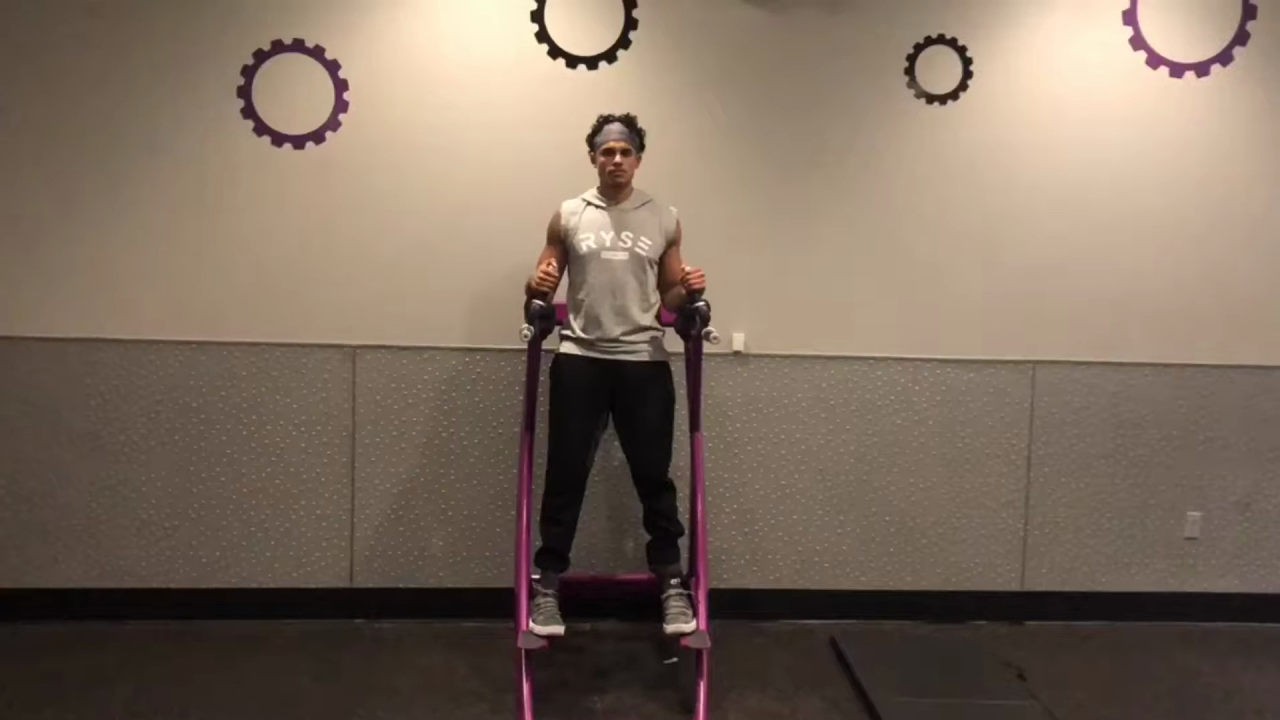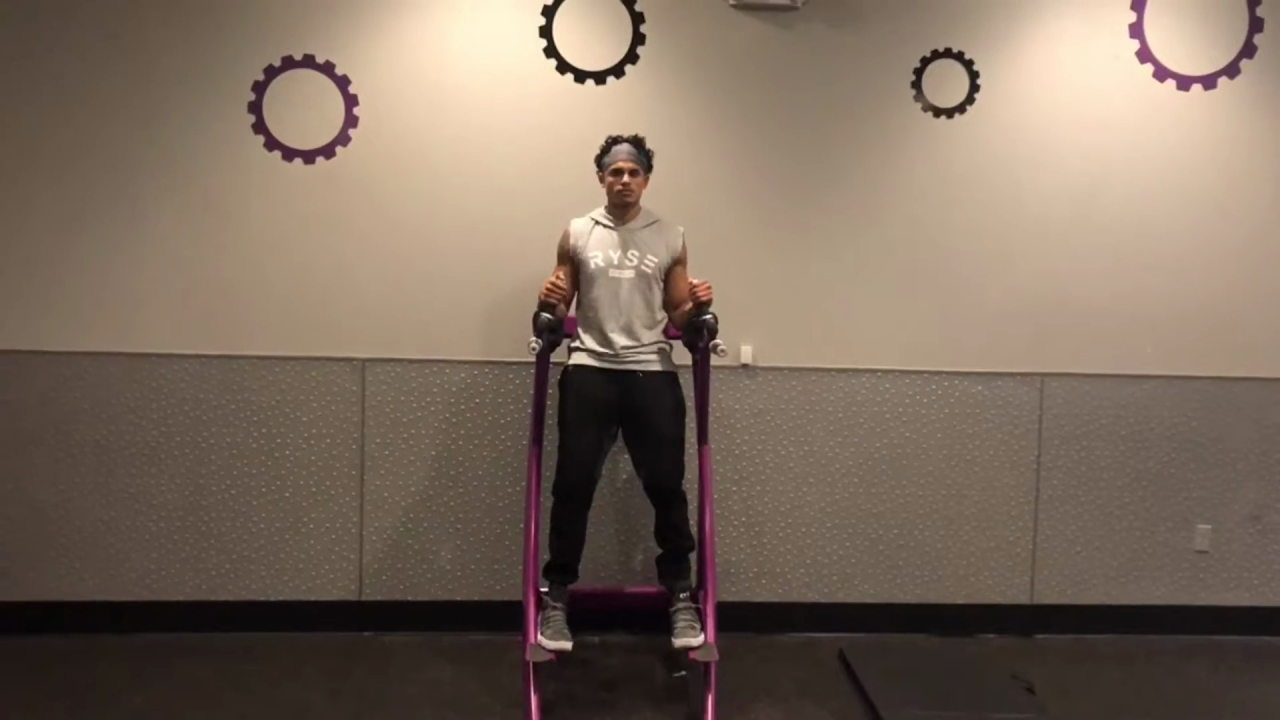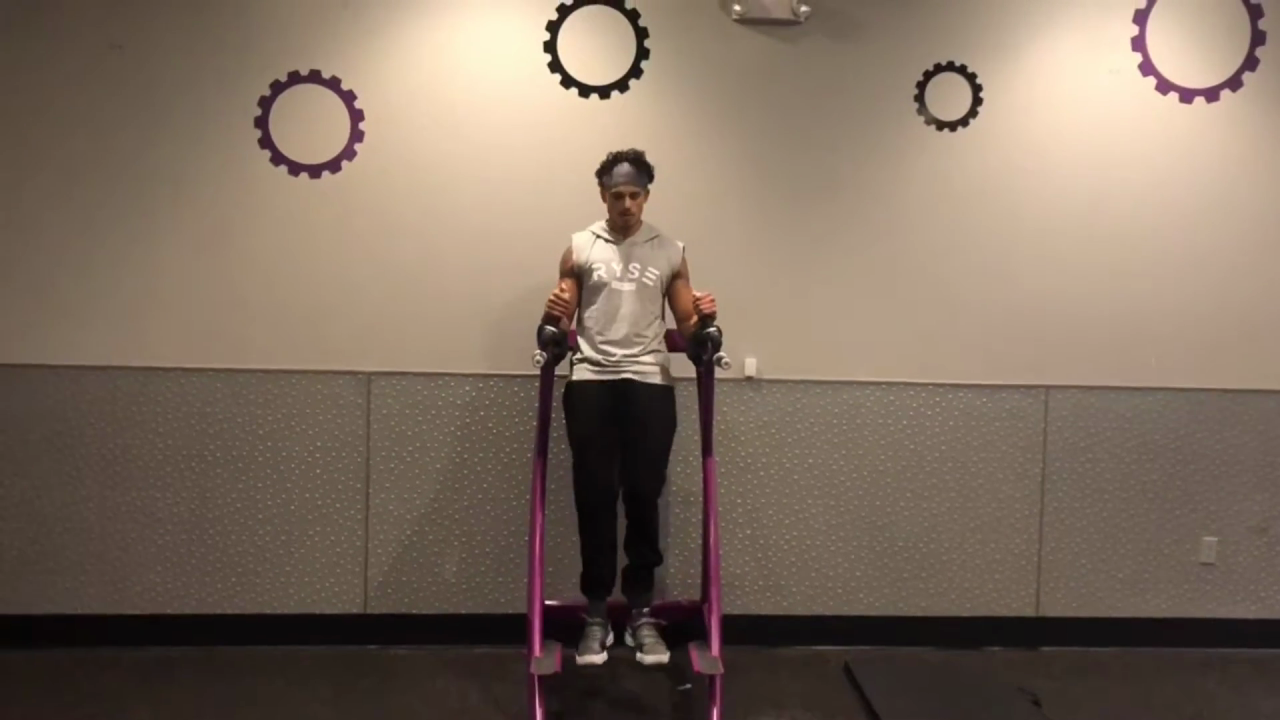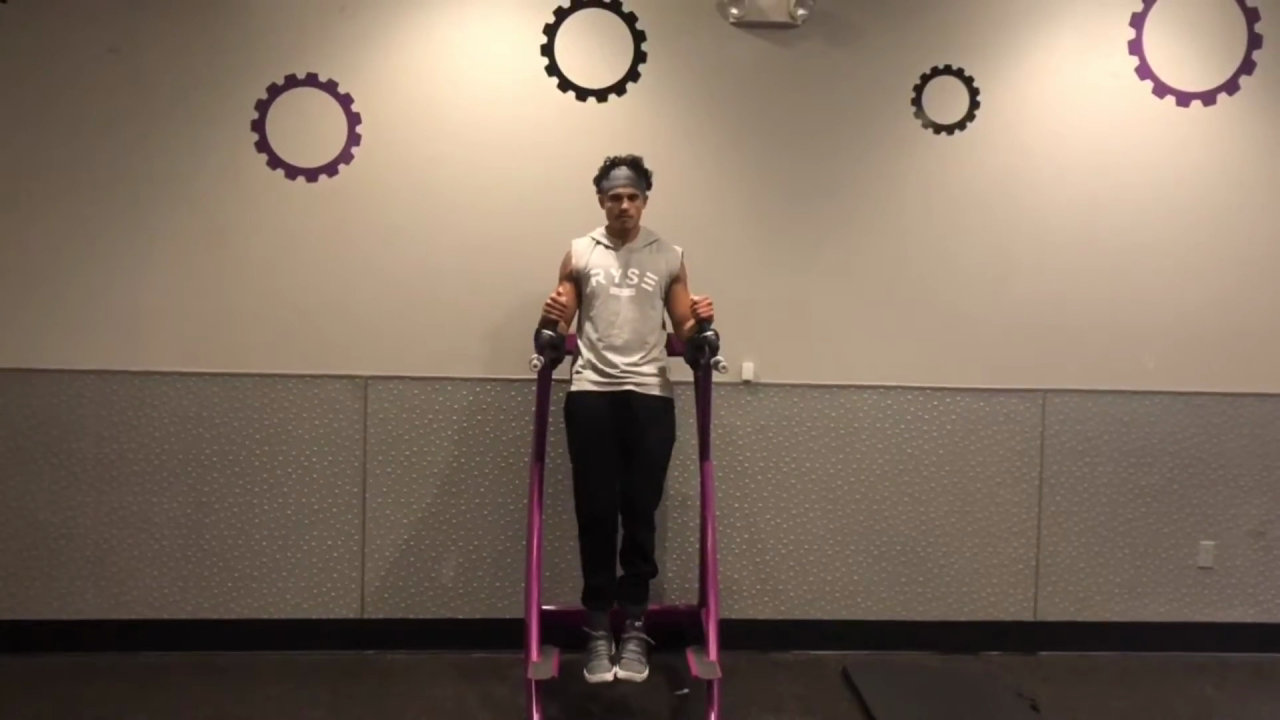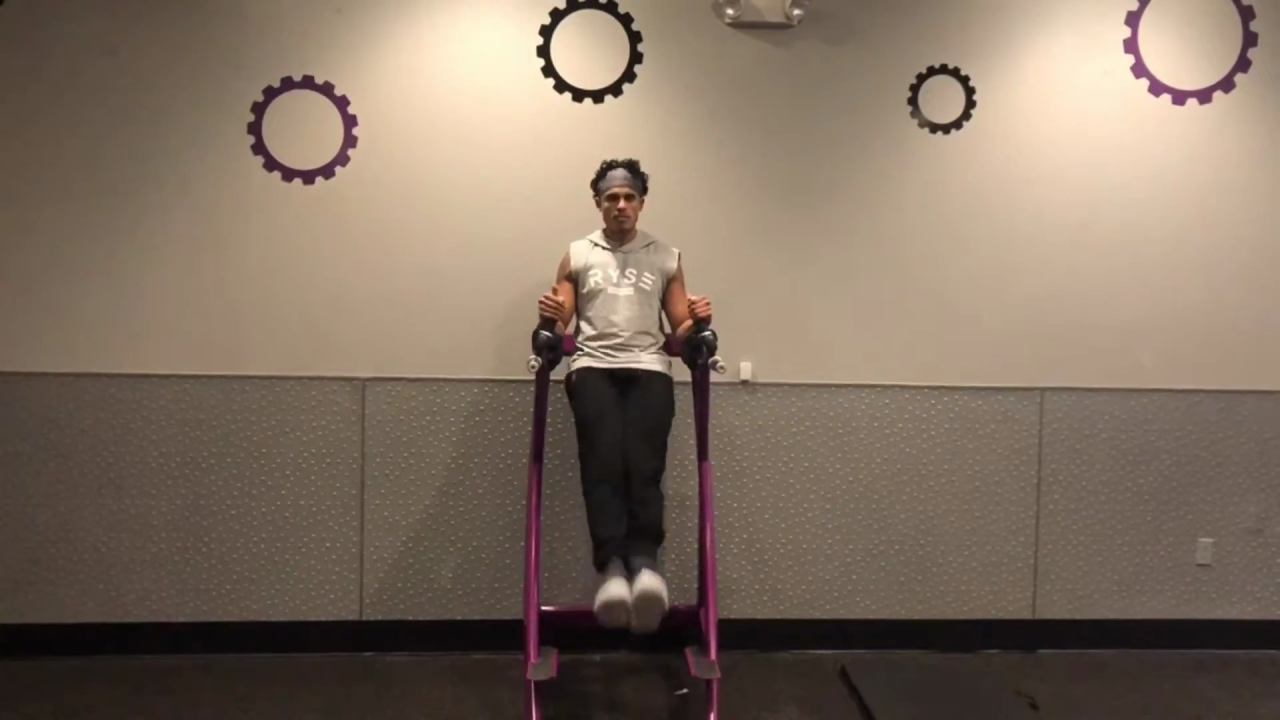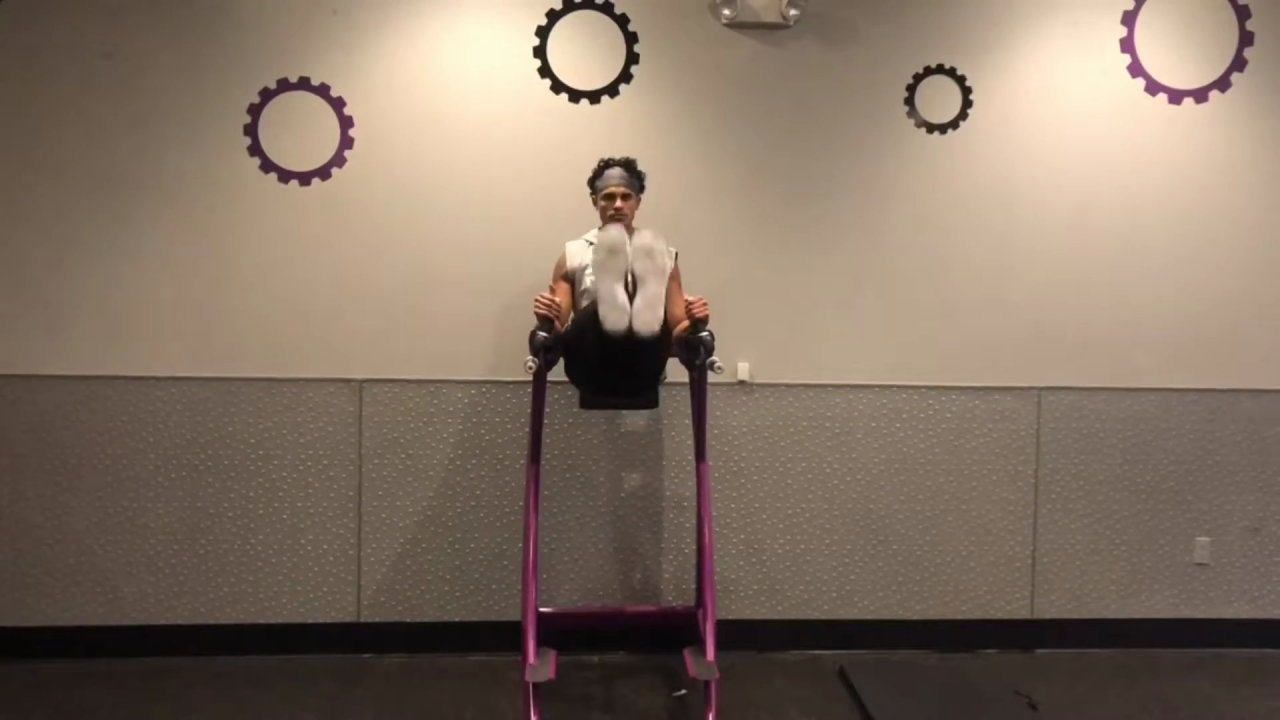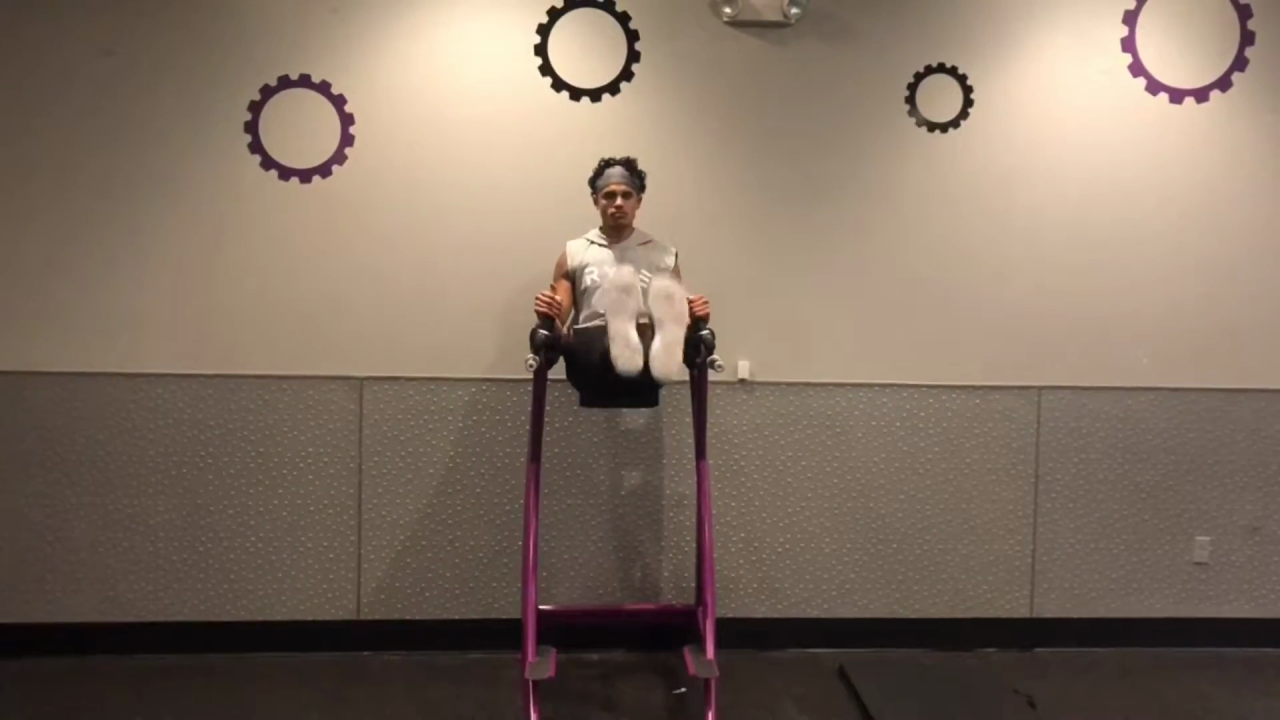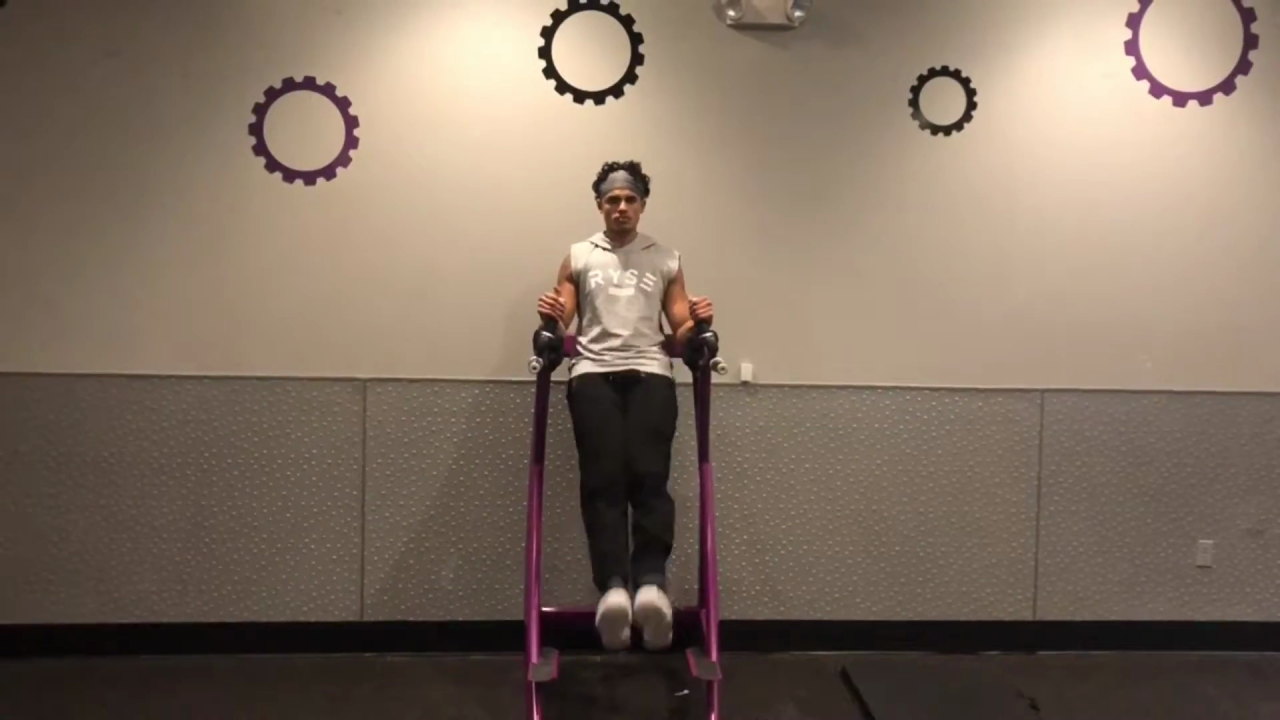
dt=0.5s
person 1, frame 1
left shoulder: (664, 220)
right shoulder: (568, 216)
left elbow: (671, 298)
right elbow: (544, 284)
left wrist: (690, 289)
right wrist: (537, 286)
left hip: (643, 362)
right hip: (580, 359)
left knee: (654, 476)
right knee: (565, 474)
left ankle: (672, 584)
right ankle: (547, 585)
person 1, frame 2
left shoulder: (671, 238)
right shoulder: (576, 234)
left elbow: (676, 316)
right elbow: (559, 308)
left wrist: (698, 304)
right wrist: (549, 301)
left hip: (652, 371)
right hip: (589, 370)
left knee: (666, 484)
right knee: (573, 483)
left ankle: (680, 597)
right ankle: (555, 597)
person 1, frame 3
left shoulder: (670, 252)
right shoulder: (579, 248)
left elbow: (685, 327)
right elbow: (561, 323)
left wrist: (704, 316)
right wrist: (552, 315)
left hip: (649, 382)
right hip: (591, 382)
left knee: (642, 497)
right knee: (595, 498)
left ankle: (641, 611)
right ankle: (596, 611)
person 1, frame 4
left shoulder: (670, 257)
right shoulder: (579, 254)
left elbow: (683, 332)
right elbow: (559, 330)
left wrist: (701, 320)
right wrist: (551, 319)
left hip: (650, 393)
right hip: (591, 392)
left knee: (639, 510)
right knee: (596, 510)
left ankle: (634, 626)
right ankle: (599, 627)
person 1, frame 5
left shoulder: (666, 257)
right shoulder: (577, 255)
left elbow: (680, 331)
right elbow: (559, 327)
left wrist: (698, 322)
right wrist: (549, 319)
left hip: (648, 369)
right hip: (593, 368)
left knee: (643, 463)
right knee: (602, 460)
left ankle: (643, 566)
right ankle: (612, 569)
person 1, frame 6
left shoulder: (664, 256)
right shoulder: (572, 254)
left elbow: (678, 329)
right elbow: (556, 329)
left wrist: (694, 321)
right wrist: (548, 320)
left hip: (641, 371)
right hip: (592, 370)
left knee: (655, 328)
left ankle: (647, 307)
right ankle: (611, 304)
person 1, frame 7
left shoulder: (662, 254)
right shoulder: (573, 252)
left elbow: (683, 332)
right elbow: (556, 328)
left wrist: (693, 319)
right wrist: (548, 318)
right hip: (592, 363)
right ankle: (622, 340)
person 1, frame 8
left shoulder: (666, 260)
right shoulder: (578, 257)
left elbow: (681, 333)
right elbow: (560, 327)
left wrist: (697, 323)
right wrist: (550, 318)
left hip: (649, 373)
right hip: (593, 373)
left knee: (647, 475)
right knee: (603, 478)
left ankle: (651, 583)
right ankle: (613, 587)
